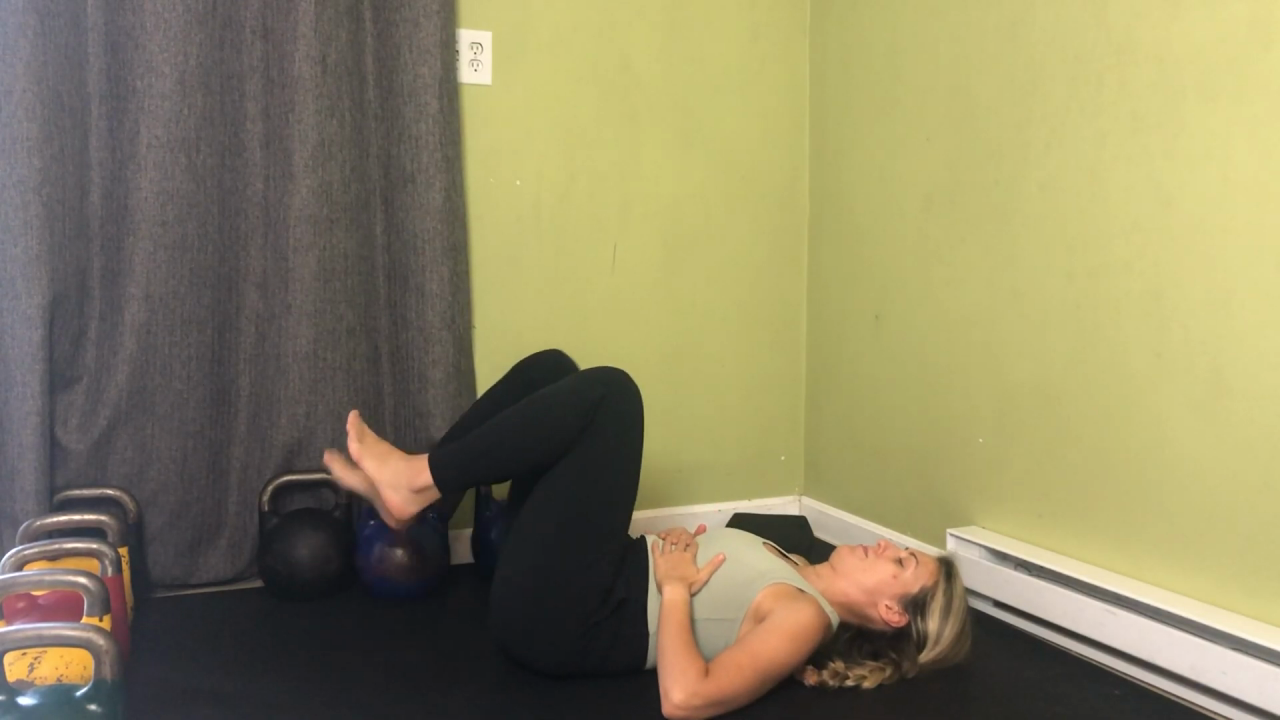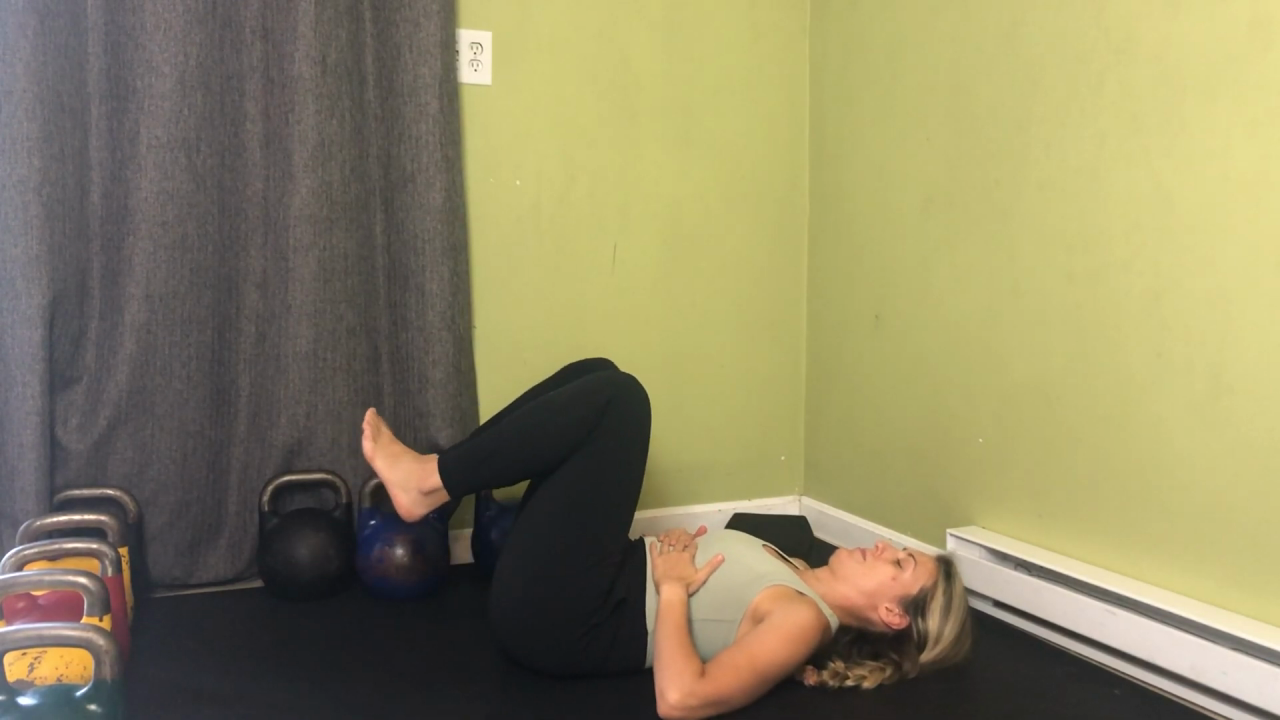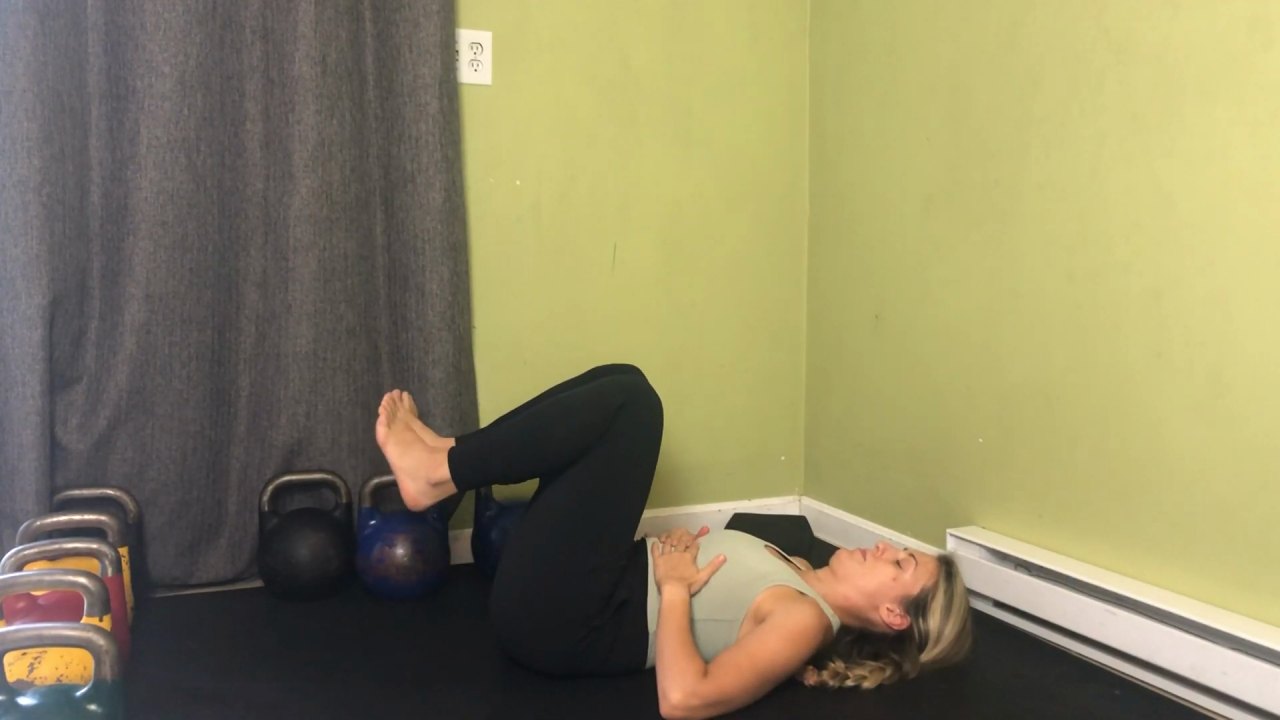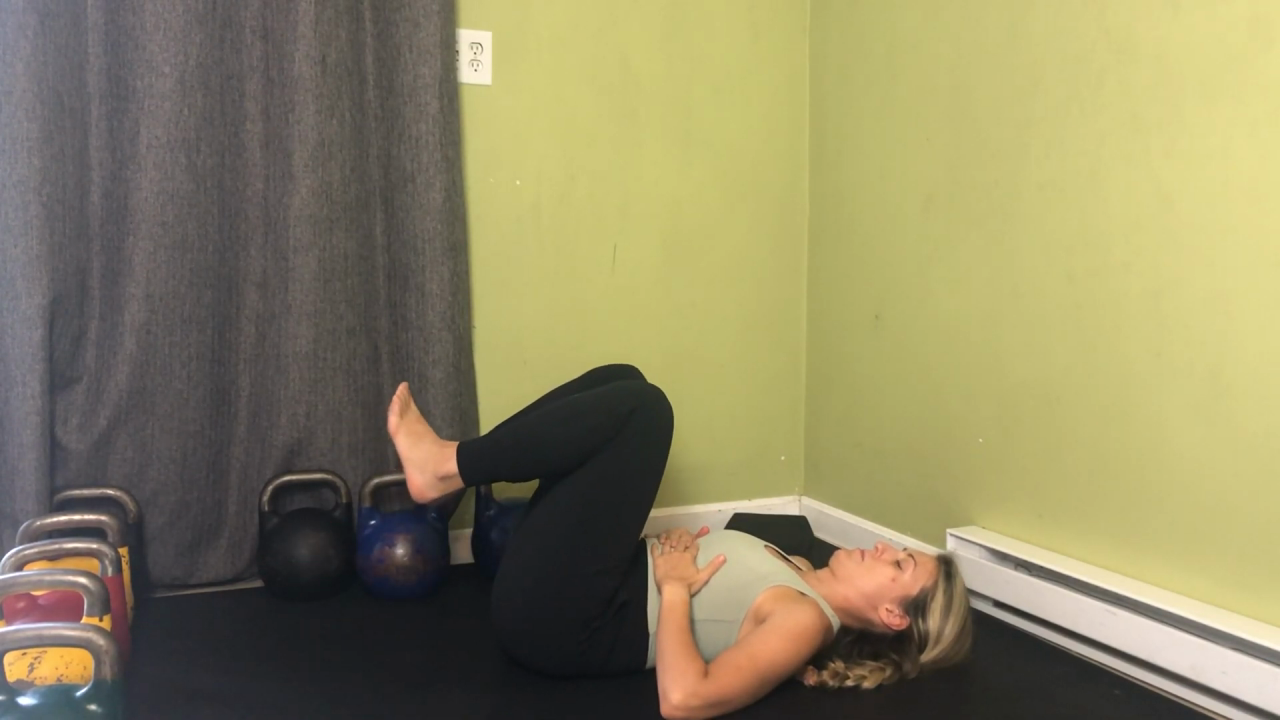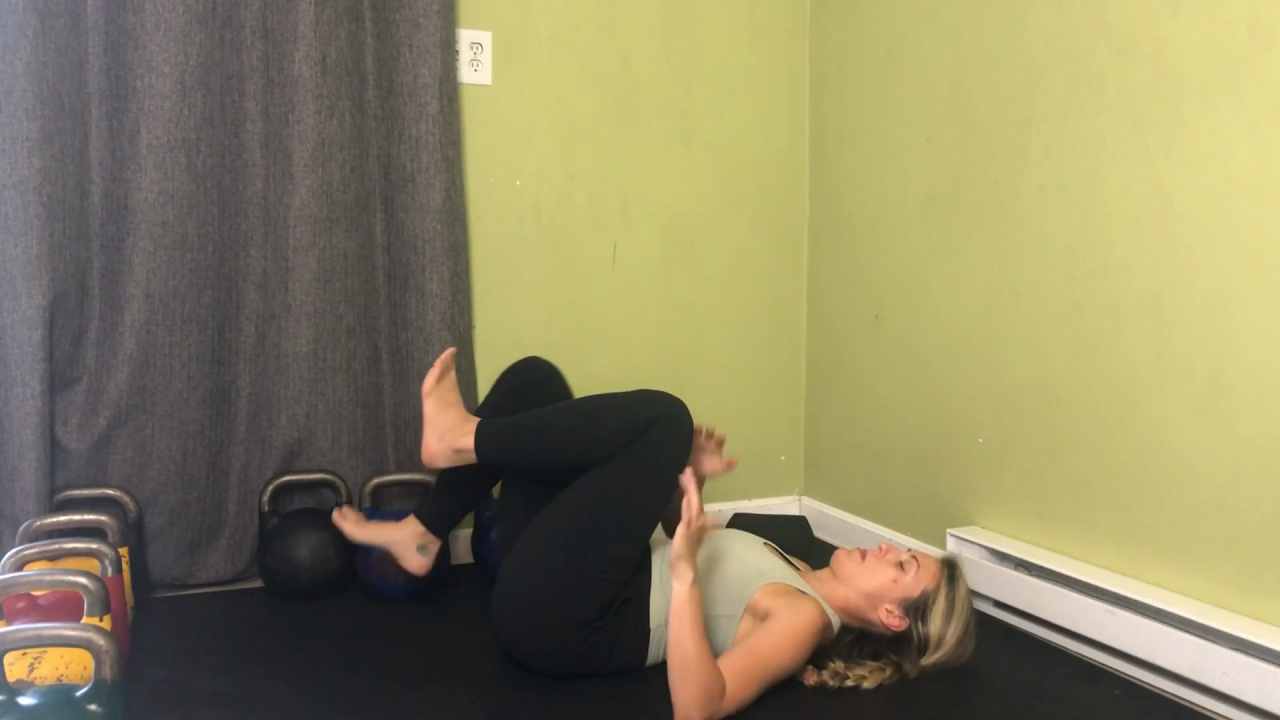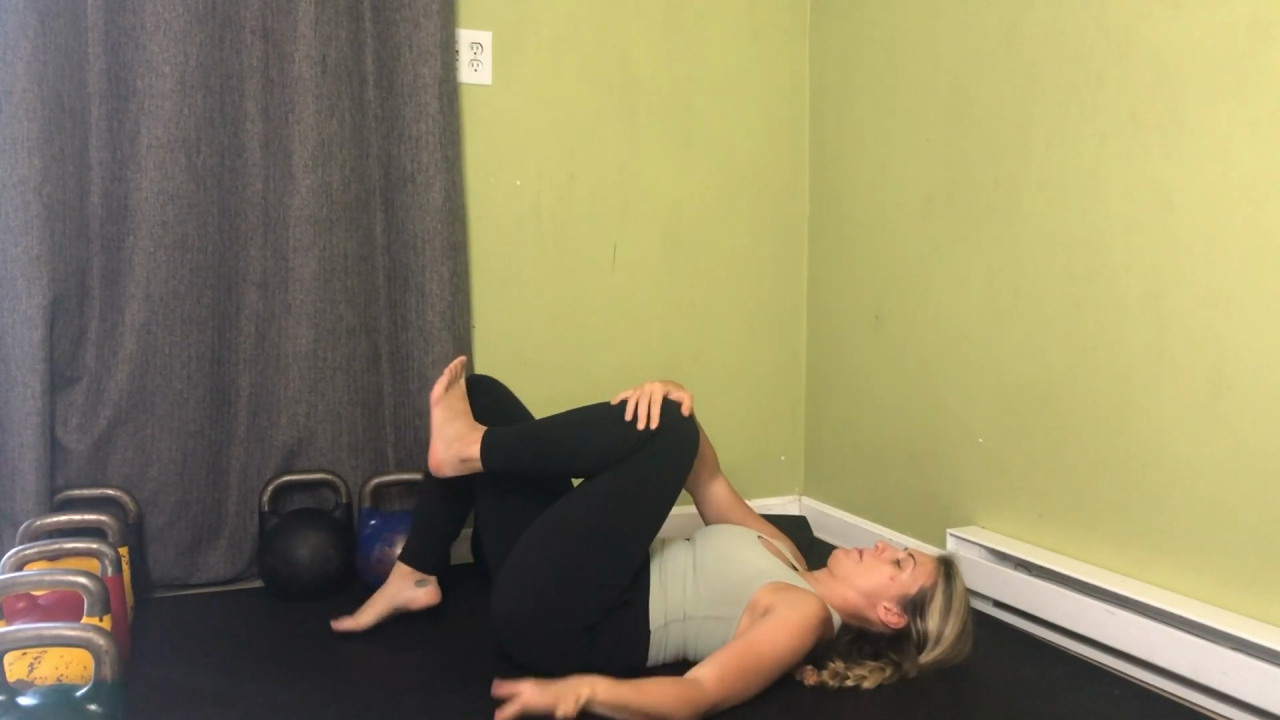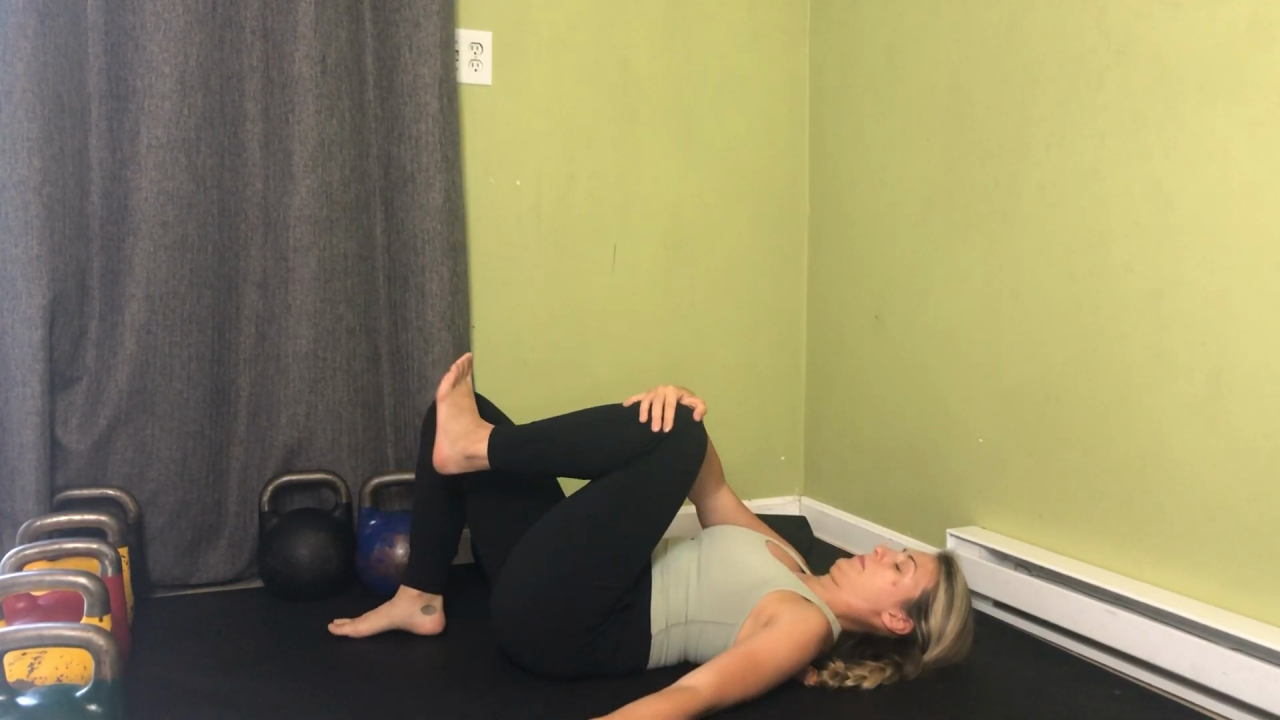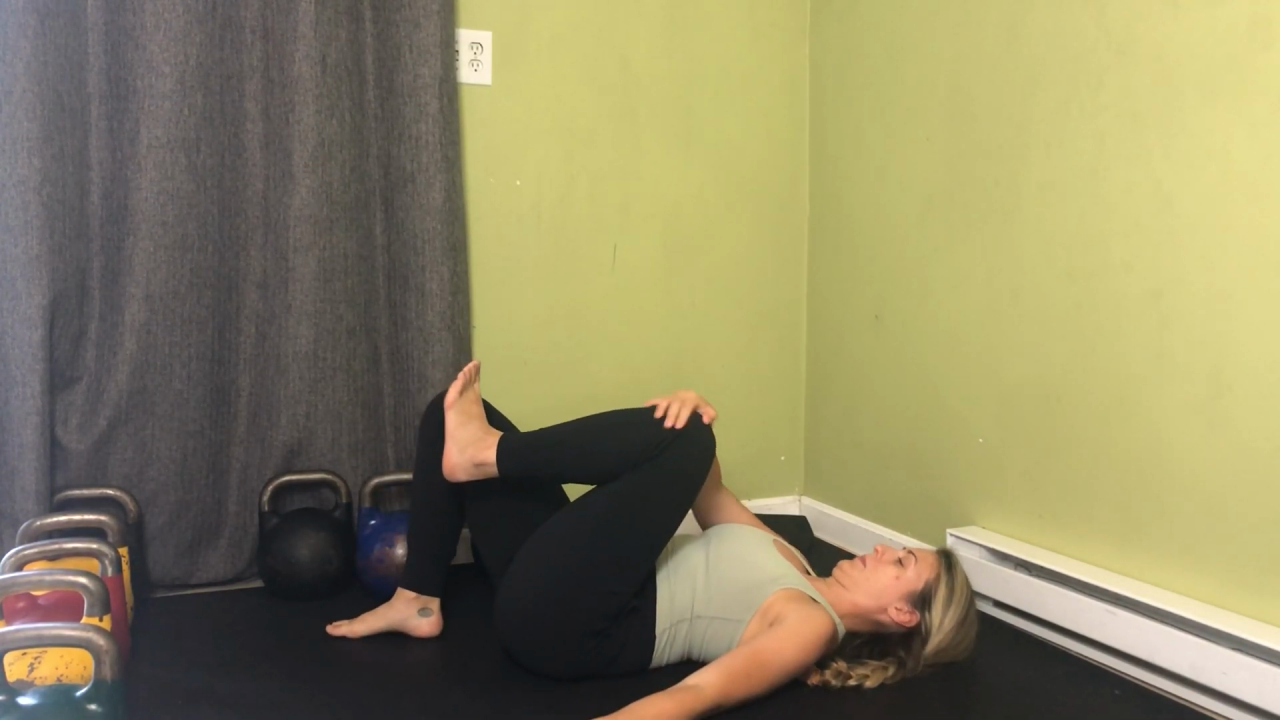
dt=0.3s
person 1, frame 1
left shoulder: (804, 618)
right shoulder: (796, 577)
left wrist: (675, 586)
right wrist: (676, 548)
left hip: (556, 618)
right hip: (584, 588)
left knee: (609, 392)
right knee: (551, 369)
left ankle: (419, 482)
right ankle: (418, 481)
person 1, frame 2
left shoulder: (803, 620)
right shoulder: (799, 579)
left wrist: (674, 586)
right wrist: (672, 551)
left hip: (553, 615)
right hip: (567, 592)
left knee: (617, 398)
right knee: (597, 378)
left ankle: (430, 482)
right ankle: (435, 473)
person 1, frame 3
left shoulder: (805, 620)
right shoulder: (797, 577)
left wrist: (674, 587)
right wrist: (677, 553)
left hip: (556, 618)
right hip: (561, 595)
left knee: (630, 403)
right knee: (623, 384)
left ankle: (439, 474)
right ankle: (452, 456)
person 1, frame 4
left shoulder: (805, 621)
right shoulder: (798, 577)
left wrist: (673, 586)
right wrist: (672, 561)
left hip: (555, 616)
right hip: (587, 588)
left knee: (640, 409)
right knee: (622, 385)
left ankle: (447, 467)
right ankle: (455, 462)
person 1, frame 5
left shoulder: (804, 618)
right shoulder: (791, 573)
right elbow: (690, 529)
left wrist: (684, 570)
right wrist: (685, 483)
left hip: (552, 616)
right hip: (555, 587)
left knee: (661, 414)
right knee: (533, 376)
left ankle: (463, 443)
right ankle: (419, 537)
person 1, frame 6
left shoulder: (805, 615)
right shoulder: (785, 561)
right elbow: (708, 484)
right wrist: (670, 399)
left hip: (549, 614)
right hip: (555, 596)
left knee: (666, 433)
right knee: (481, 394)
left ankle: (470, 450)
right ankle: (415, 577)
person 1, frame 7
left shoulder: (804, 625)
right shoulder: (787, 563)
right elbow: (709, 489)
right wrist: (680, 402)
left hip: (555, 619)
right hip: (551, 588)
left knee: (675, 437)
left ankle: (478, 448)
right ankle: (420, 600)
person 1, frame 8
left shoulder: (811, 626)
right shoulder: (790, 564)
right elbow: (706, 495)
right wrist: (693, 415)
left hip: (562, 619)
right hip: (557, 582)
left knee: (683, 444)
right knee: (449, 415)
left ankle: (486, 455)
right ankle: (417, 602)
